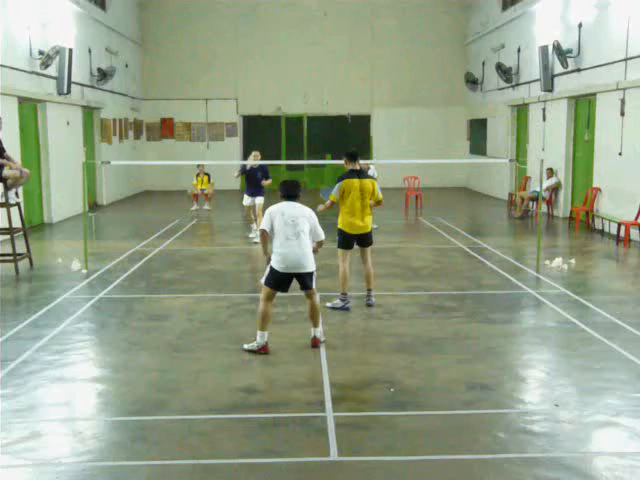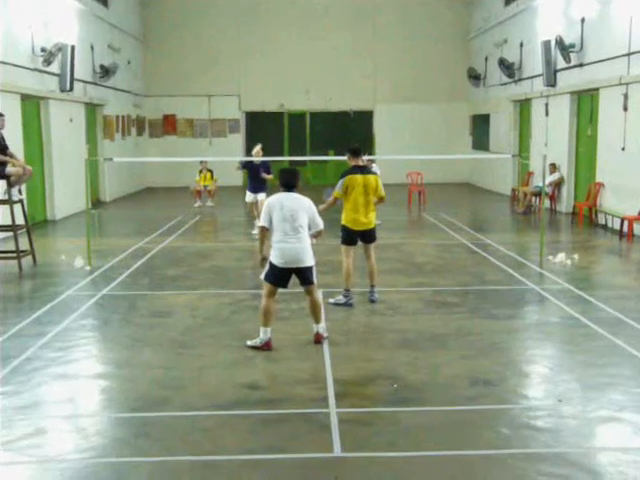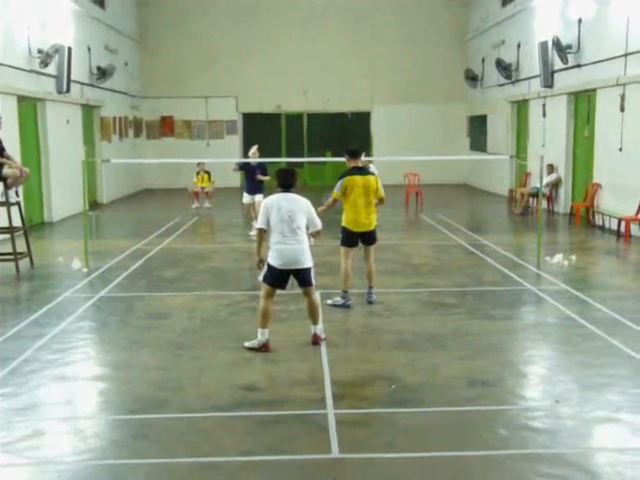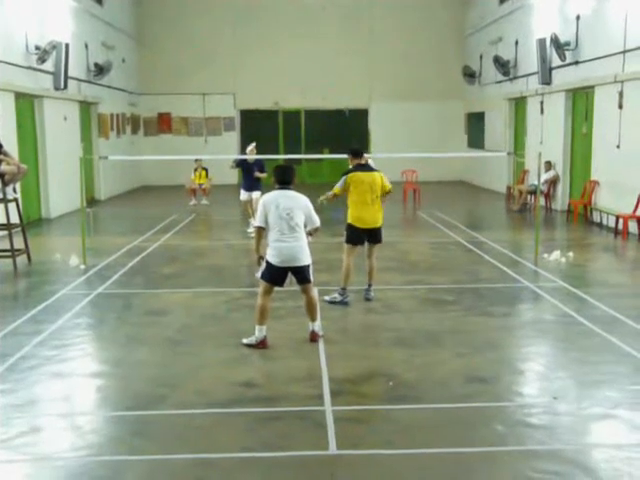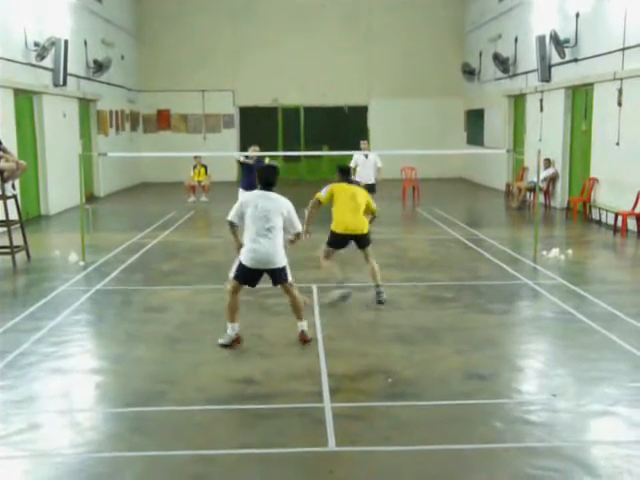
dt=0.7s
person 1, frame 1
left shoulder: (273, 209)
right shoulder: (308, 211)
left elbow: (263, 232)
right elbow: (320, 240)
left wrist: (267, 254)
right wrist: (313, 250)
left hip: (281, 260)
right hip: (305, 260)
left knee: (266, 298)
right knee: (312, 295)
left ankle: (261, 342)
right ankle: (317, 336)
person 1, frame 2
left shoulder: (271, 201)
right shoulder: (306, 202)
left elbow: (263, 228)
right elbow: (319, 230)
left wrist: (261, 252)
left hip: (280, 255)
right hip: (303, 255)
left knee: (268, 295)
right knee: (312, 292)
left ankle: (264, 338)
right ankle: (319, 332)
person 1, frame 3
left shoulder: (269, 202)
right shoulder: (304, 202)
left elbow: (261, 230)
right elbow: (317, 230)
left wrist: (258, 253)
left hip: (278, 256)
right hip: (301, 255)
left knee: (266, 296)
right knee: (310, 293)
left ankle: (262, 340)
right ankle: (317, 333)
person 1, frame 4
left shoulder: (267, 199)
right shoulder: (302, 199)
left elbow: (260, 228)
right elbow: (315, 227)
left wrist: (257, 251)
left hip: (276, 254)
right hip: (300, 253)
left knee: (264, 293)
right knee: (308, 290)
left ankle: (260, 336)
right ankle: (315, 330)
person 1, frame 5
left shoulder: (247, 198)
right shoulder: (284, 203)
left elbow: (232, 222)
right elbow: (298, 232)
left wrist: (237, 240)
right wrist: (292, 240)
left hip: (250, 255)
right hip: (275, 256)
left knee: (233, 291)
right knee: (291, 291)
left ankle: (233, 333)
right ankle: (303, 331)
person 2, frame 1
left shoulder: (344, 180)
right shoulder: (370, 180)
left elbow: (332, 202)
right elbow: (379, 202)
left wrist: (322, 208)
left hip: (347, 226)
right hip: (365, 226)
left knee: (344, 262)
right knee: (367, 260)
left ankle: (344, 300)
right ankle: (370, 296)
person 2, frame 2
left shoulder: (347, 175)
right shoulder: (373, 175)
left elbow: (335, 198)
right elbow: (381, 198)
left wrist: (323, 207)
left hip: (351, 222)
right hip: (369, 222)
left knee: (347, 258)
right knee: (370, 256)
left ankle: (347, 296)
right ankle: (373, 292)
person 2, frame 3
left shoulder: (346, 177)
right shoulder: (373, 176)
left elbow: (334, 200)
right elbow: (381, 200)
left wrist: (322, 209)
left hip: (351, 224)
right hip: (369, 223)
left knee: (346, 259)
right knee: (369, 258)
left ankle: (345, 297)
right ankle: (370, 293)
person 2, frame 4
left shoulder: (350, 175)
right shoulder: (377, 174)
left elbow: (334, 194)
right elbow: (388, 190)
left wrist: (323, 198)
left hip: (357, 221)
right hip: (375, 221)
left knee: (347, 256)
right knee: (371, 256)
left ankle: (342, 293)
right ankle: (369, 290)
person 2, frame 5
left shoulder: (333, 187)
right shoulder: (362, 191)
left elbow: (315, 203)
right elbow: (374, 213)
left wrist: (307, 224)
left hip: (341, 228)
right hip: (360, 228)
left knee: (324, 258)
right knee: (369, 258)
right ankle: (379, 292)
